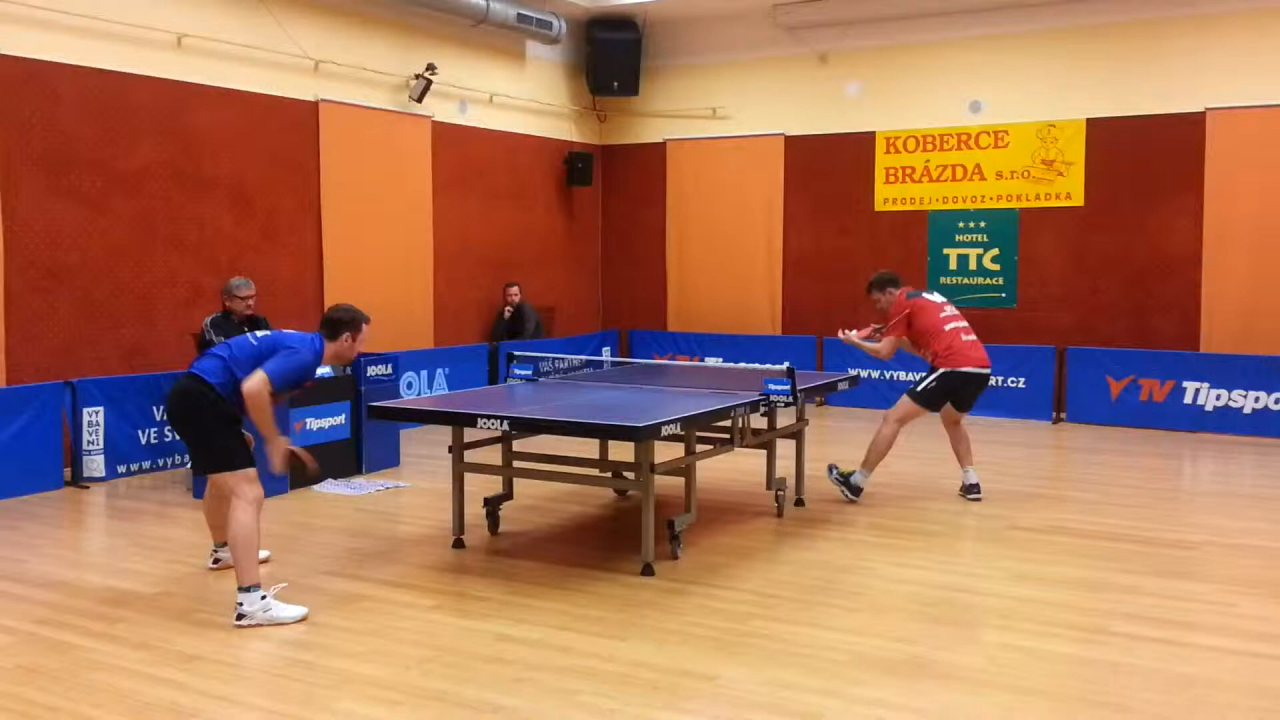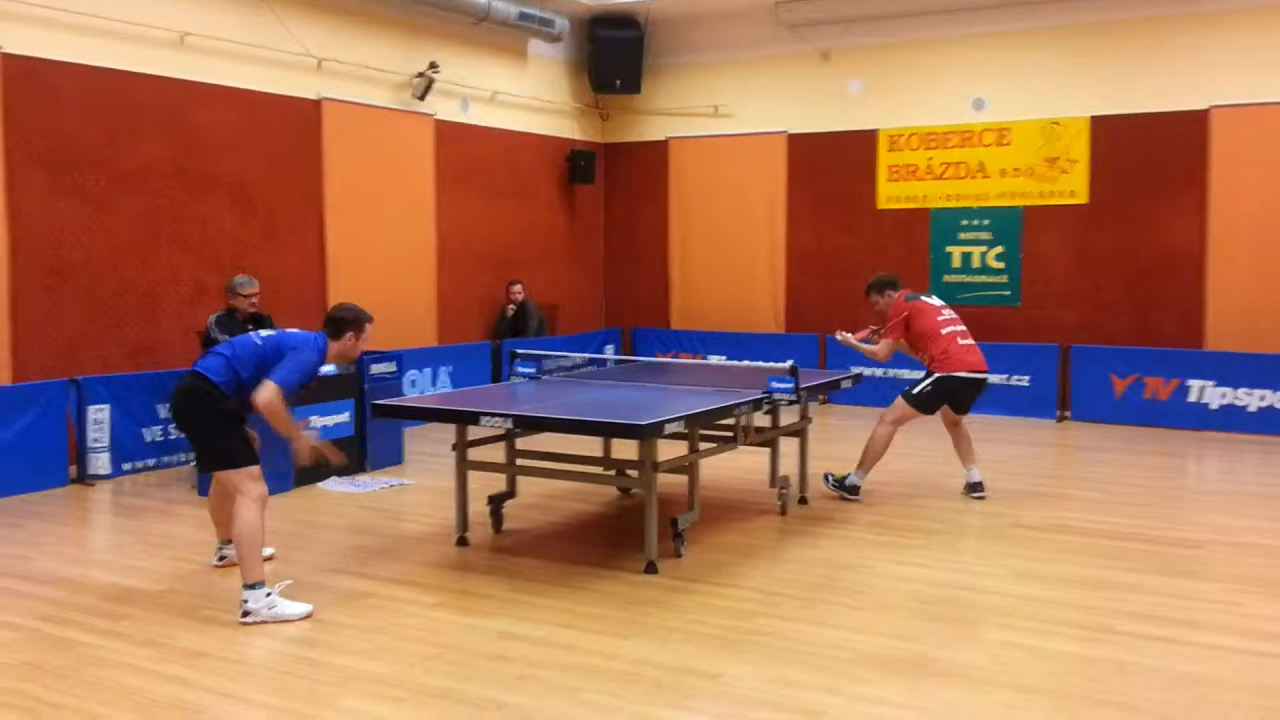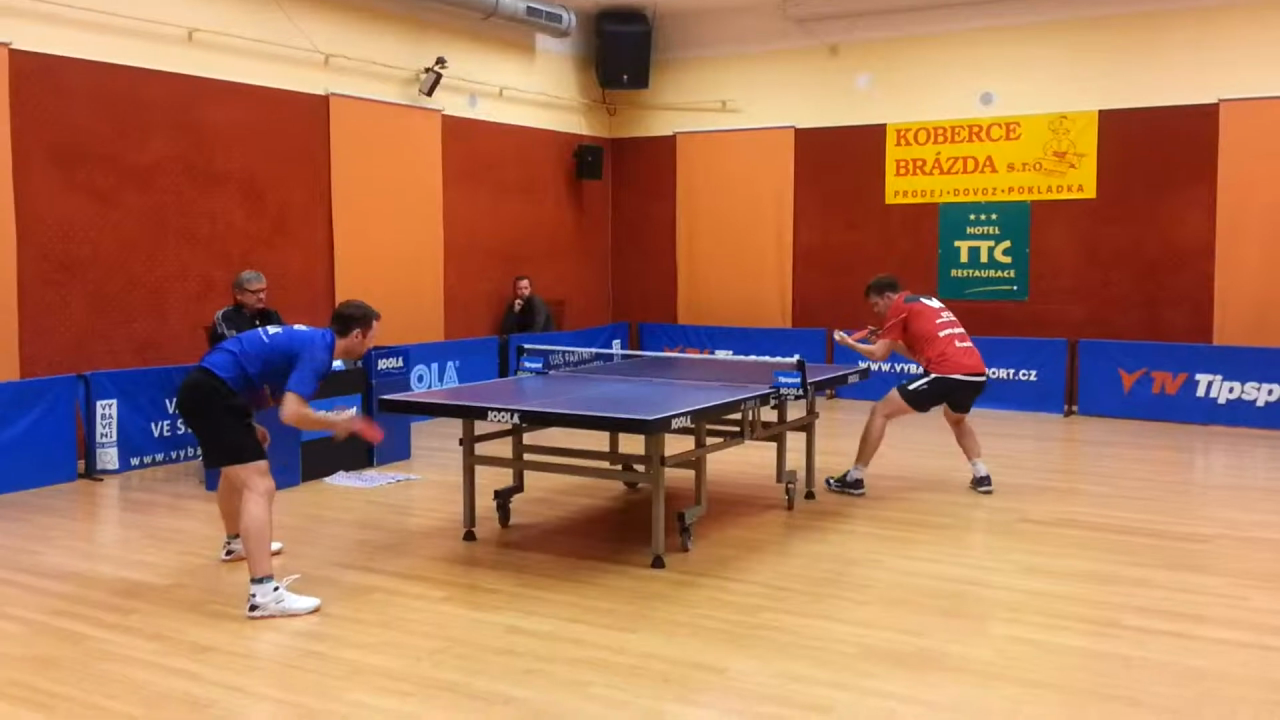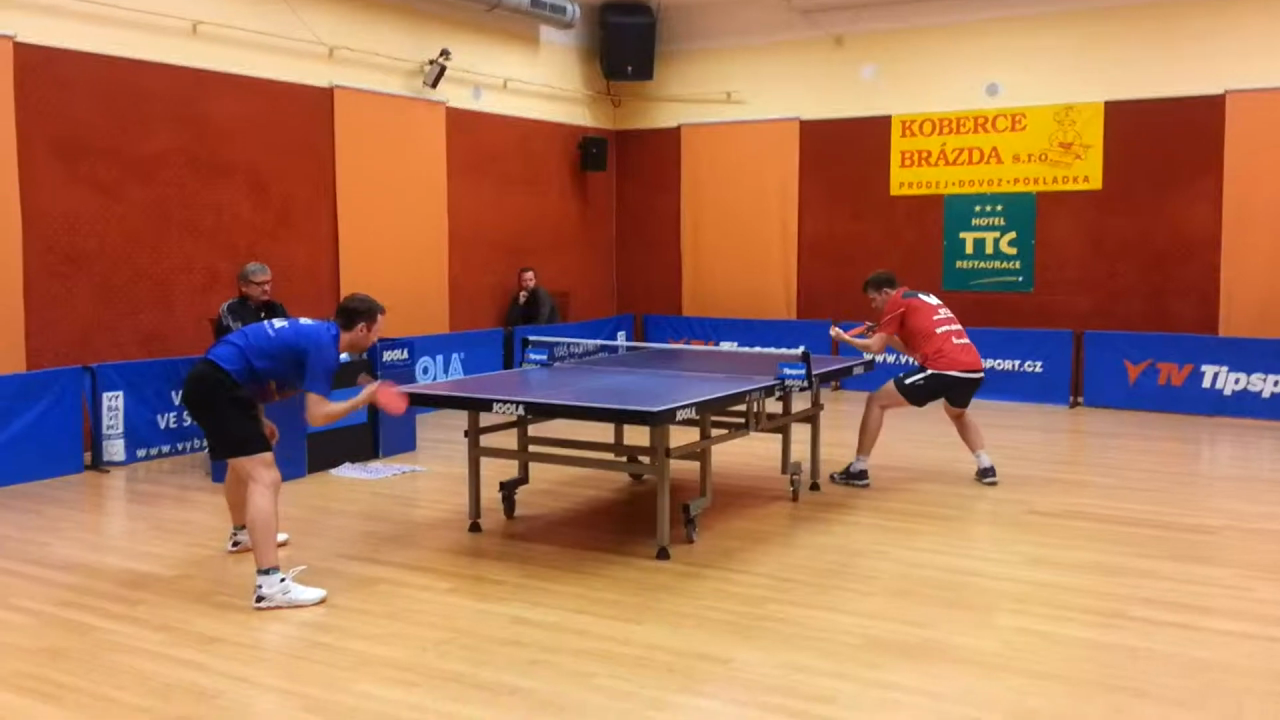
dt=0.1s
person 1, frame 1
left shoulder: (301, 344)
right shoulder: (304, 353)
right elbow: (252, 388)
left wrist: (236, 432)
right wrist: (274, 440)
left hip: (191, 393)
right hip: (203, 399)
left knee: (222, 478)
right knee: (248, 494)
left ankle: (223, 551)
right ankle: (250, 602)
person 1, frame 2
left shoulder: (305, 343)
right shoulder: (309, 353)
right elbow: (266, 399)
left wrist: (240, 430)
right wrist: (299, 438)
left hip: (195, 391)
right hip: (207, 398)
left knee: (227, 475)
right knee: (252, 492)
left ankle: (228, 548)
right ankle: (256, 598)
person 1, frame 3
left shoulder: (310, 339)
right shoulder: (317, 351)
right elbow: (291, 413)
left wrist: (249, 424)
right wrist: (337, 423)
left hip: (203, 387)
right hip: (212, 394)
left knee: (236, 470)
right knee: (259, 487)
left ankle: (236, 543)
right ankle: (263, 593)
person 1, frame 4
left shoulder: (315, 332)
right shoulder: (324, 345)
right elbow: (317, 415)
left wrist: (257, 418)
right wrist: (363, 399)
left hip: (208, 379)
right hip: (217, 386)
left knee: (243, 461)
right knee: (264, 479)
left ankle: (242, 534)
right ankle: (270, 584)
person 2, frame 1
left shoulder: (902, 302)
right shoulder: (930, 299)
left elbow: (885, 352)
left wrist: (855, 341)
right wrist: (891, 336)
left hip: (954, 368)
right hip: (980, 368)
left knee: (894, 418)
right knee: (952, 421)
left ankle: (856, 482)
right ankle: (971, 482)
person 2, frame 2
left shoulder: (900, 305)
right shoulder: (927, 302)
left elbow: (882, 354)
left wrist: (852, 342)
right wrist: (889, 337)
left hip: (950, 372)
right hip: (978, 372)
left knee: (889, 419)
right knee: (953, 421)
left ankle: (852, 483)
right ankle: (974, 480)
person 2, frame 3
left shoulder: (900, 306)
right shoulder: (927, 304)
left elbow: (880, 354)
left wrist: (849, 343)
right wrist: (888, 339)
left hip: (948, 374)
right hip: (977, 375)
left knee: (882, 411)
right knee: (957, 420)
left ankle: (855, 478)
right ankle: (981, 475)
person 2, frame 4
left shoulder: (897, 302)
right shoulder: (924, 301)
left elbow: (875, 348)
left wrist: (845, 338)
right wrist: (884, 334)
left hip: (944, 370)
right hip: (974, 370)
left knee: (877, 401)
right knee: (957, 414)
left ankle: (859, 469)
right ankle: (986, 466)
